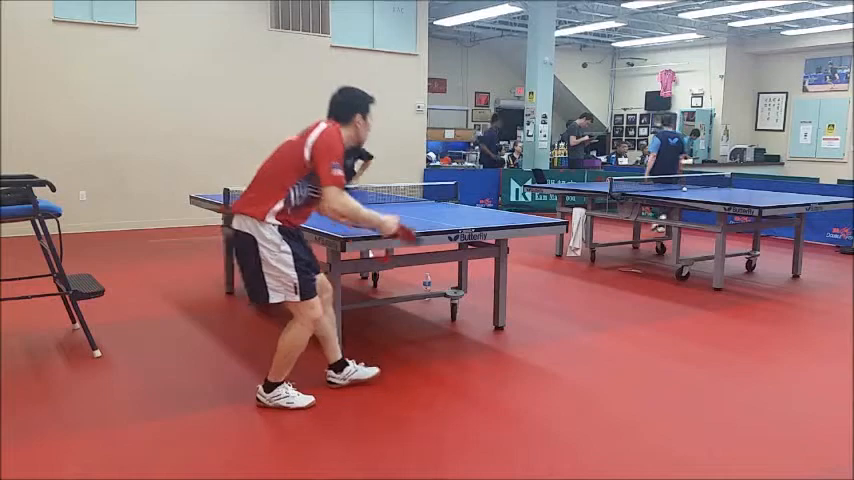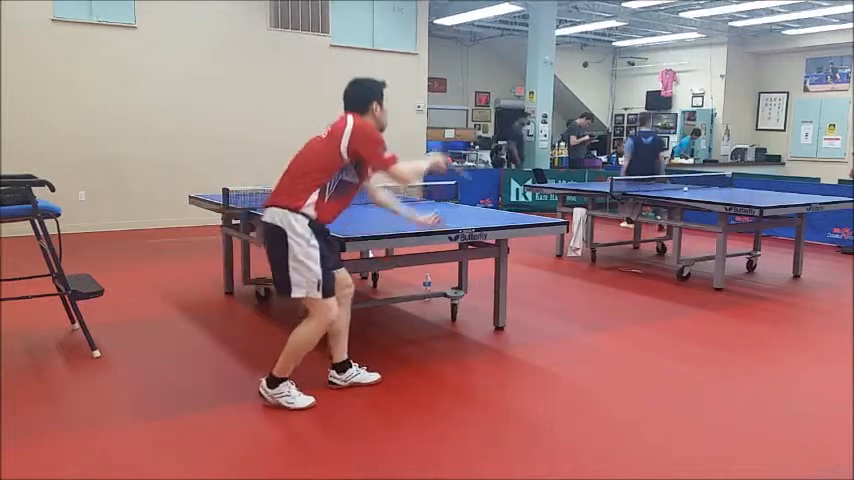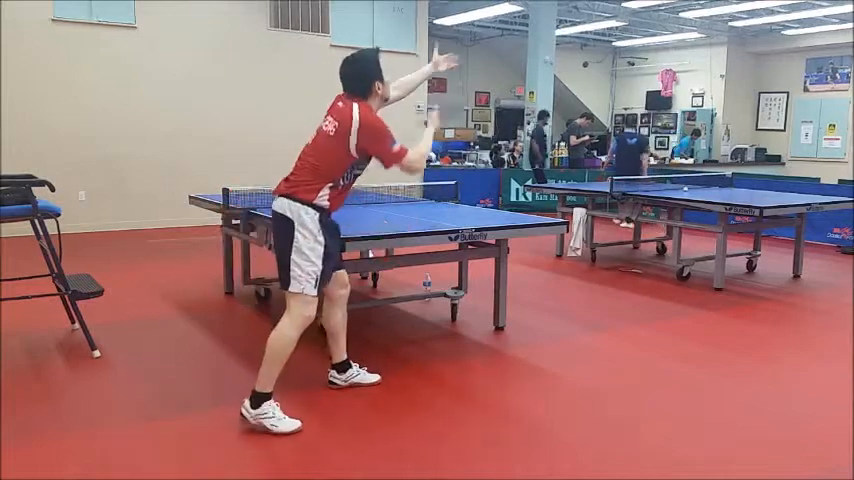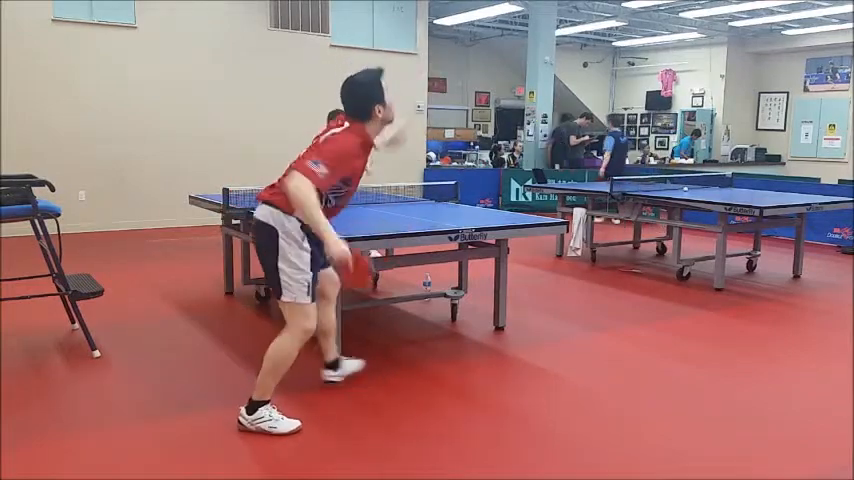
dt=0.5s
person 1, frame 1
left shoulder: (322, 136)
right shoulder: (329, 137)
left elbow: (324, 205)
right elbow: (336, 203)
left wrist: (369, 221)
right wrist: (381, 222)
left hip: (274, 226)
right hip: (261, 228)
left knee: (322, 291)
right knee: (308, 313)
left ankle: (339, 367)
right ankle: (272, 388)
person 1, frame 2
left shoulder: (348, 133)
right shoulder: (361, 130)
left elbow: (372, 189)
right elbow: (404, 175)
left wrist: (415, 217)
right wrist: (431, 162)
left hip: (302, 221)
right hip: (291, 223)
left knee: (343, 288)
right knee: (325, 313)
left ankle: (341, 368)
right ankle: (275, 384)
person 1, frame 3
left shoulder: (345, 103)
right shoulder: (368, 122)
left elbow: (392, 93)
right elbow: (410, 163)
left wrist: (430, 69)
right wrist: (431, 130)
left hip: (308, 211)
right hip: (302, 214)
left knee: (339, 288)
right knee: (302, 311)
left ankle: (342, 369)
right ankle: (259, 403)
person 1, frame 4
left shoulder: (354, 132)
right shoulder: (345, 143)
right elbow: (295, 184)
right wrist: (329, 238)
left hip: (294, 222)
right hip: (282, 224)
left knee: (329, 286)
right knee: (303, 325)
left ankle: (332, 364)
right ankle: (255, 409)
person 2, frame 1
left shoulder: (658, 136)
right shoulder: (680, 138)
left elbow: (652, 156)
right elbow: (681, 159)
left wrist: (647, 173)
right wrist: (678, 172)
left hip: (657, 173)
right hip: (671, 174)
left ankle: (660, 217)
right ankle: (662, 225)
person 2, frame 2
left shoulder: (633, 138)
right shoulder: (657, 138)
left elbow: (627, 157)
right elbow: (661, 157)
left wrist: (622, 173)
right wrist: (662, 172)
left hip: (634, 173)
right hip: (650, 173)
left ankle: (629, 221)
person 2, frame 3
left shoulder: (618, 138)
right shoulder: (641, 139)
left elbow: (610, 155)
right elbow: (644, 158)
left wrist: (606, 163)
right wrist: (644, 173)
left hip: (620, 172)
right hip: (634, 173)
left ankle: (624, 218)
right ankle: (628, 219)
person 2, frame 4
left shoulder: (611, 136)
right shoulder: (624, 137)
left elbow: (608, 154)
left wrist: (602, 167)
left hip: (610, 170)
right hip: (619, 170)
right ankle: (615, 217)
